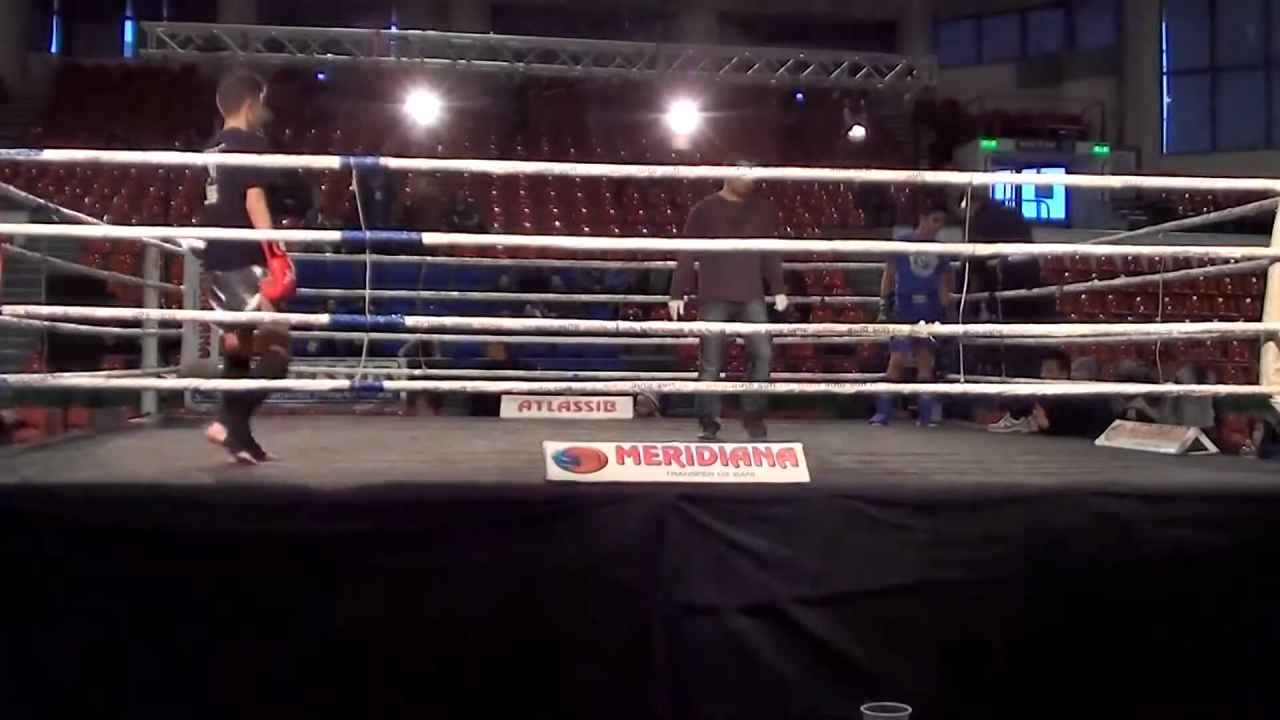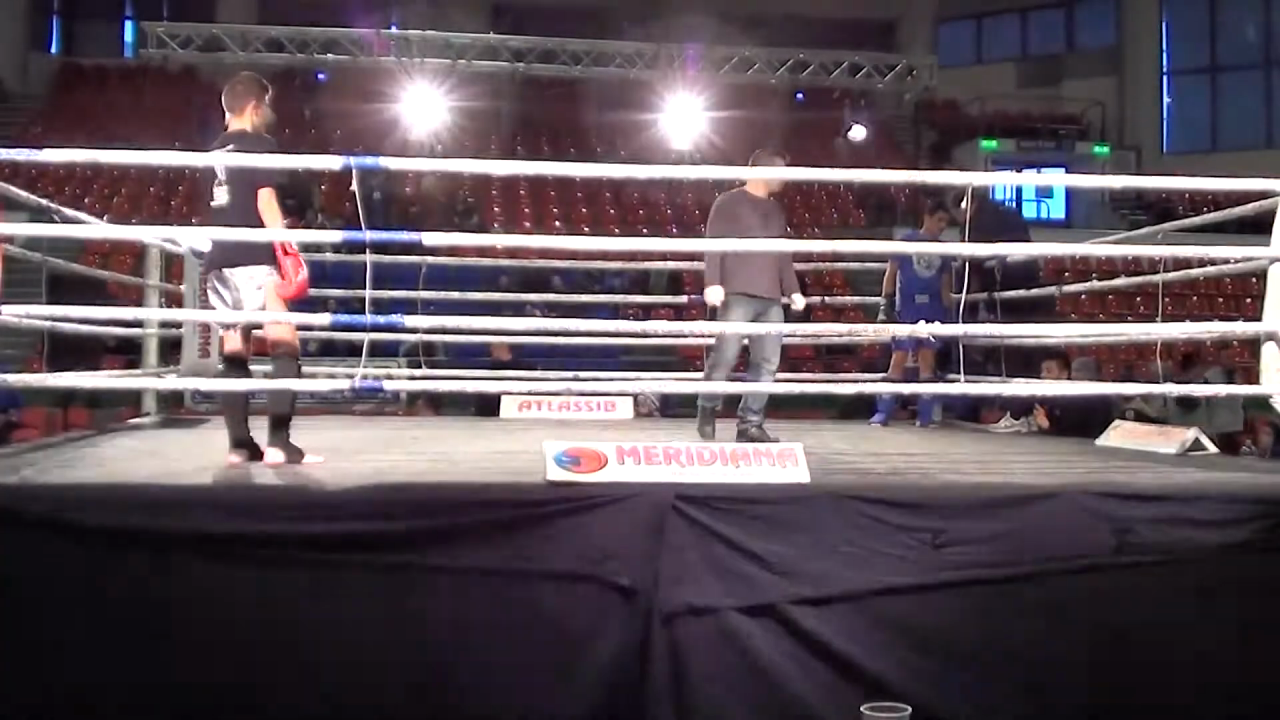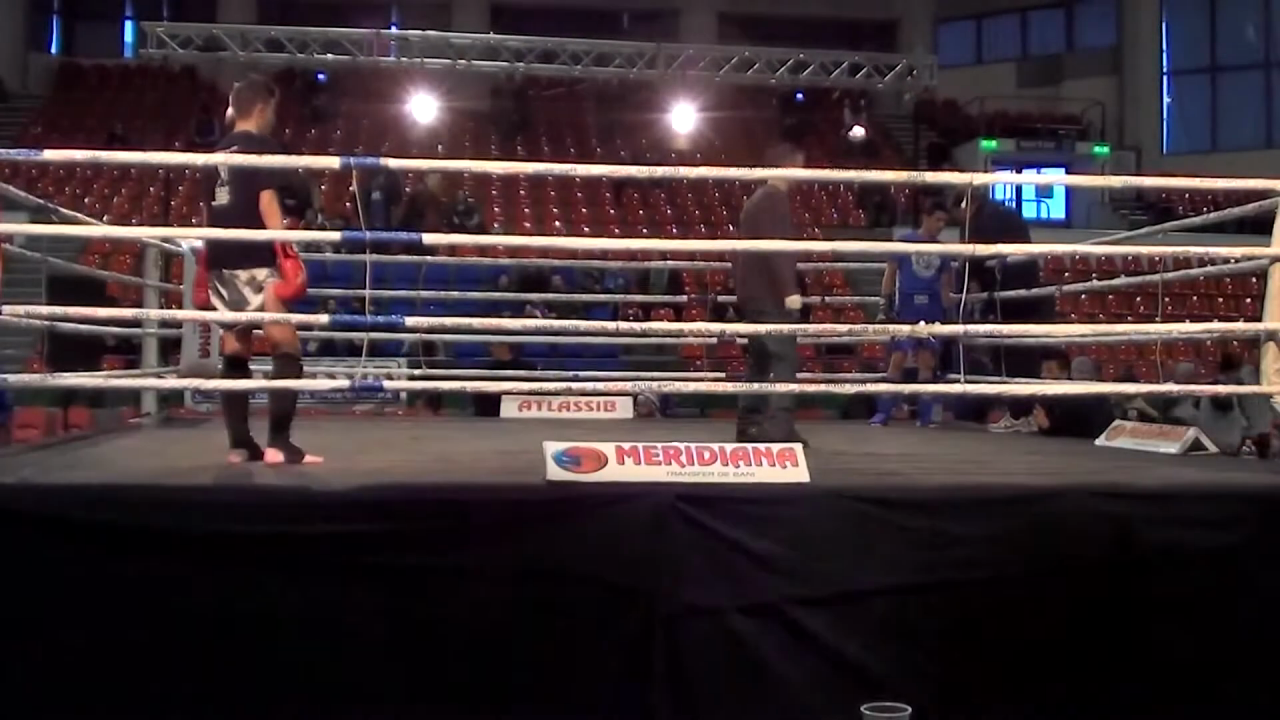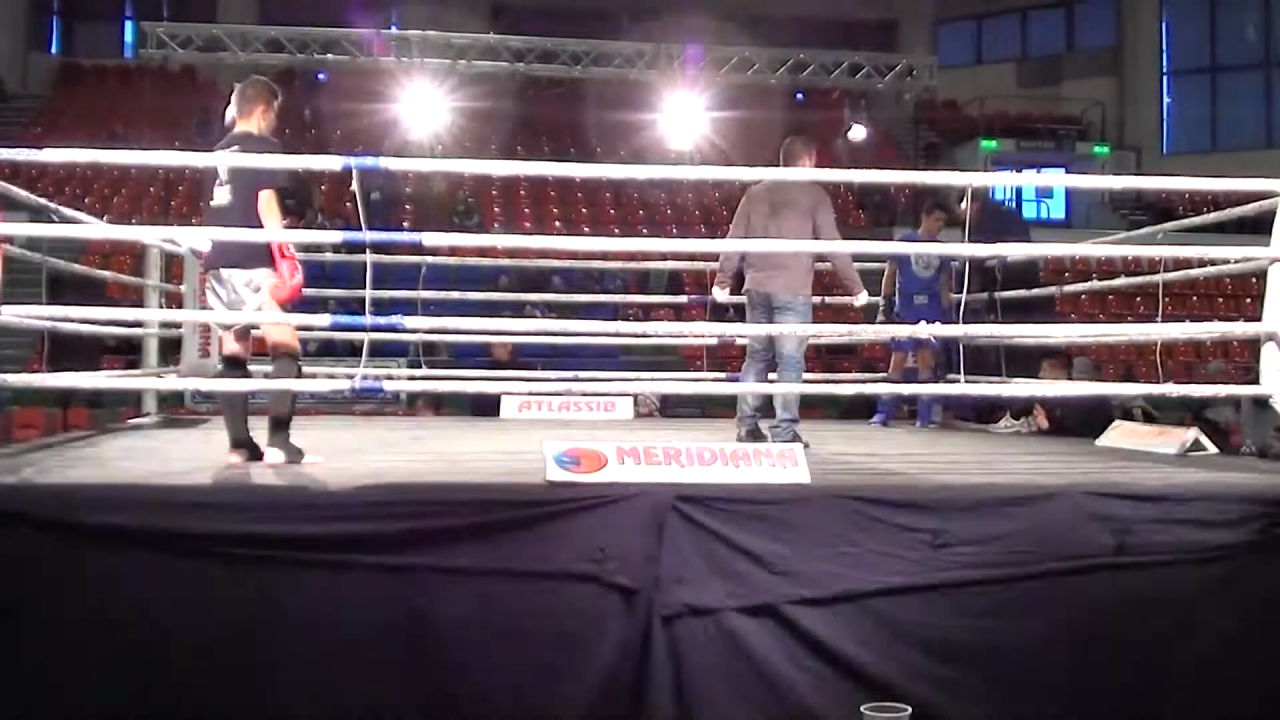
dt=0.4s
person 1, frame 1
left shoulder: (210, 151)
right shoulder: (252, 144)
left elbow: (209, 208)
right elbow: (254, 199)
right wrist: (276, 252)
left hip: (216, 259)
right hip: (246, 259)
left knee: (236, 347)
right knee: (276, 345)
left ankle: (239, 441)
right ankle: (229, 422)
person 1, frame 2
left shoulder: (213, 153)
right shoulder: (260, 145)
left elbow: (212, 210)
right elbow: (265, 200)
left hip: (220, 261)
right hip: (254, 259)
left knee: (235, 350)
right knee: (285, 345)
left ankle: (240, 444)
right ankle: (278, 442)
person 1, frame 3
left shoulder: (216, 153)
right shoulder: (263, 148)
left elbow: (208, 211)
right elbow: (267, 202)
left wrist: (207, 262)
right wrist: (286, 254)
left hip: (221, 263)
right hip: (255, 262)
left knee: (235, 352)
right knee: (287, 347)
left ankle: (239, 443)
right ankle: (279, 443)
person 1, frame 4
left shoulder: (217, 153)
right shoulder: (264, 147)
left elbow: (210, 211)
right elbow: (266, 202)
right wrist: (285, 254)
left hip: (220, 263)
right hip: (253, 262)
left knee: (234, 352)
right knee: (285, 347)
left ankle: (240, 444)
right ankle: (278, 443)
person 2, frame 1
left shoulder: (761, 210)
right shoulder: (704, 210)
left elbow: (770, 253)
right elbow: (688, 254)
left wrist: (778, 290)
right wrist: (677, 293)
left hip: (752, 298)
right hip: (714, 297)
left knee: (762, 354)
right knee: (711, 363)
left ankle: (753, 414)
right ankle: (708, 422)
person 2, frame 2
left shoulder: (776, 210)
right shoulder: (729, 203)
left wrist: (792, 291)
right wrist: (713, 282)
left hip: (771, 298)
right hip: (739, 295)
left knee: (766, 363)
right knee: (726, 354)
left ankle: (750, 423)
right ankle: (708, 410)
person 2, frame 3
left shoulder: (758, 199)
right shoulder: (776, 198)
right elbow: (779, 248)
right wrist: (790, 290)
left hip: (749, 292)
right hip: (768, 293)
left knee: (759, 359)
right knee: (784, 357)
left ankle: (749, 422)
right ankle: (779, 425)
person 2, frame 4
left shoulder: (756, 193)
right shoulder: (815, 194)
left elbow: (735, 240)
right elbow: (832, 244)
left wrist: (722, 280)
right wrist: (856, 286)
left hip: (756, 288)
right hip: (793, 291)
left knee: (757, 356)
right knee: (790, 362)
left ankle: (747, 424)
right ankle: (784, 432)
person 3, frame 1
right shoulder: (903, 242)
left elbow: (944, 284)
right elbow: (889, 273)
left wrist: (945, 313)
right wrist: (884, 304)
left hip: (930, 309)
right hip: (905, 307)
left knee: (926, 360)
right knee: (897, 359)
left ankle: (925, 414)
right ankle: (882, 412)
person 3, frame 2
right shoulder: (907, 241)
left elbow: (945, 285)
right elbow: (891, 273)
left wrist: (947, 314)
right wrist: (885, 304)
left hip: (933, 309)
right hip: (907, 307)
left knee: (928, 360)
right knee: (899, 358)
left ankle: (925, 415)
right ankle: (882, 412)
person 3, frame 3
right shoulder: (905, 241)
left elbow: (945, 285)
right elbow: (890, 273)
left wrist: (947, 314)
right wrist: (885, 304)
left hip: (932, 309)
right hip: (906, 307)
left knee: (927, 361)
right knee: (898, 359)
left ankle: (925, 415)
right ankle: (883, 412)
person 3, frame 4
right shoulder: (905, 241)
left elbow: (944, 285)
right elbow: (890, 274)
left wrist: (947, 314)
right wrist: (885, 305)
left hip: (932, 310)
right hip: (906, 308)
left knee: (928, 362)
right knee: (898, 359)
left ankle: (925, 415)
right ankle: (883, 413)
person 4, frame 1
left shoulder: (980, 222)
right shoulder: (1013, 216)
left elbow: (976, 263)
left wrist: (973, 290)
left hip: (1007, 291)
right hip: (1030, 288)
left knee: (1007, 352)
right knee: (1026, 353)
left ankle: (1016, 415)
right ankle: (1030, 413)
person 4, frame 2
left shoulder: (978, 223)
right shoulder: (1011, 214)
left elbow: (975, 266)
left wrist: (972, 297)
left hip: (1004, 289)
right hip: (1028, 287)
left knee: (1007, 351)
person 4, frame 3
left shoulder: (978, 222)
right shoulder: (1010, 216)
left elbow: (975, 260)
left wrist: (974, 284)
left hip: (1006, 289)
right hip: (1027, 285)
left knee: (1008, 352)
right knee: (1025, 353)
left ankle: (1016, 414)
right ankle: (1028, 413)
person 4, frame 4
left shoulder: (980, 217)
right shoulder: (1011, 214)
left elbow: (975, 261)
left wrist: (974, 292)
left hip: (1006, 285)
left knee: (1007, 349)
right knee: (1024, 348)
